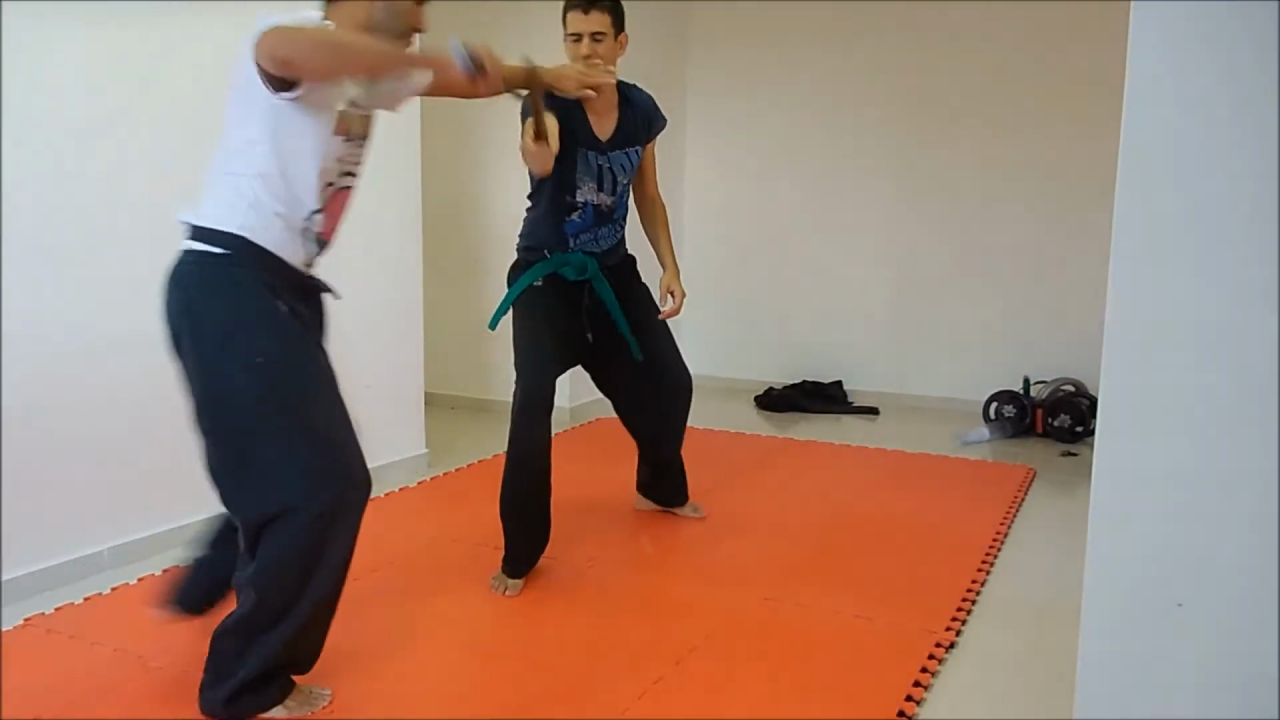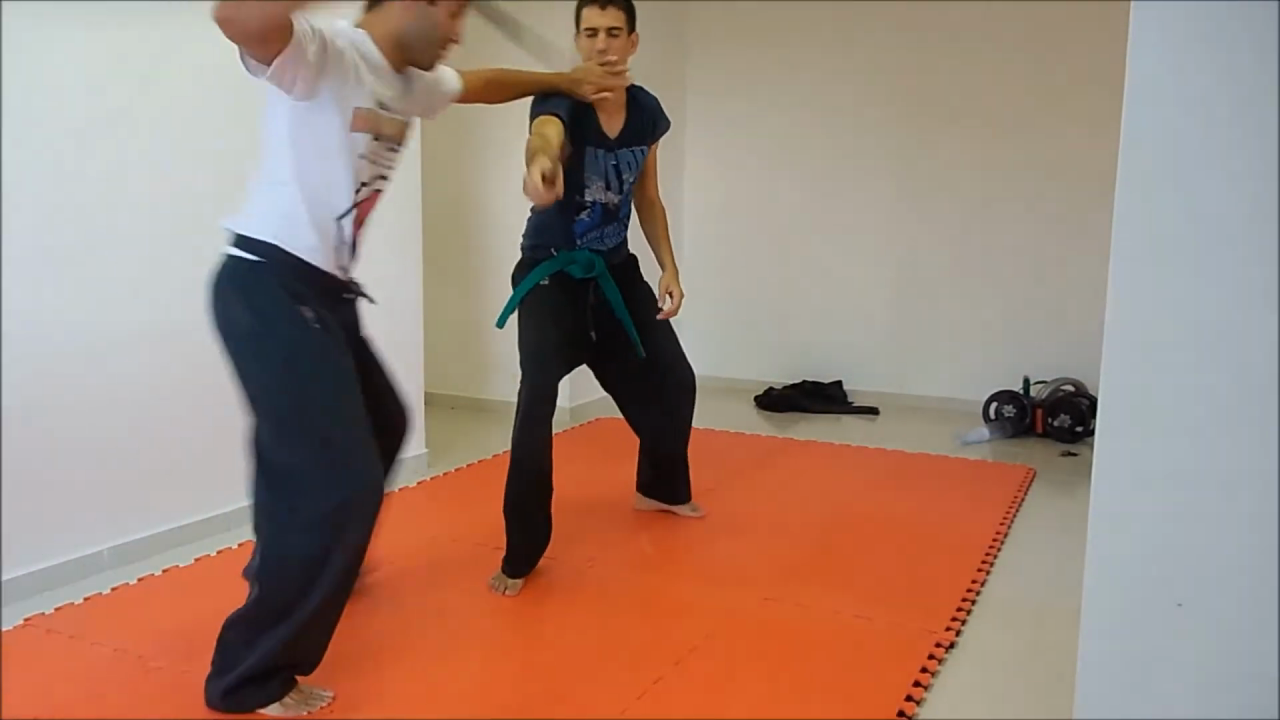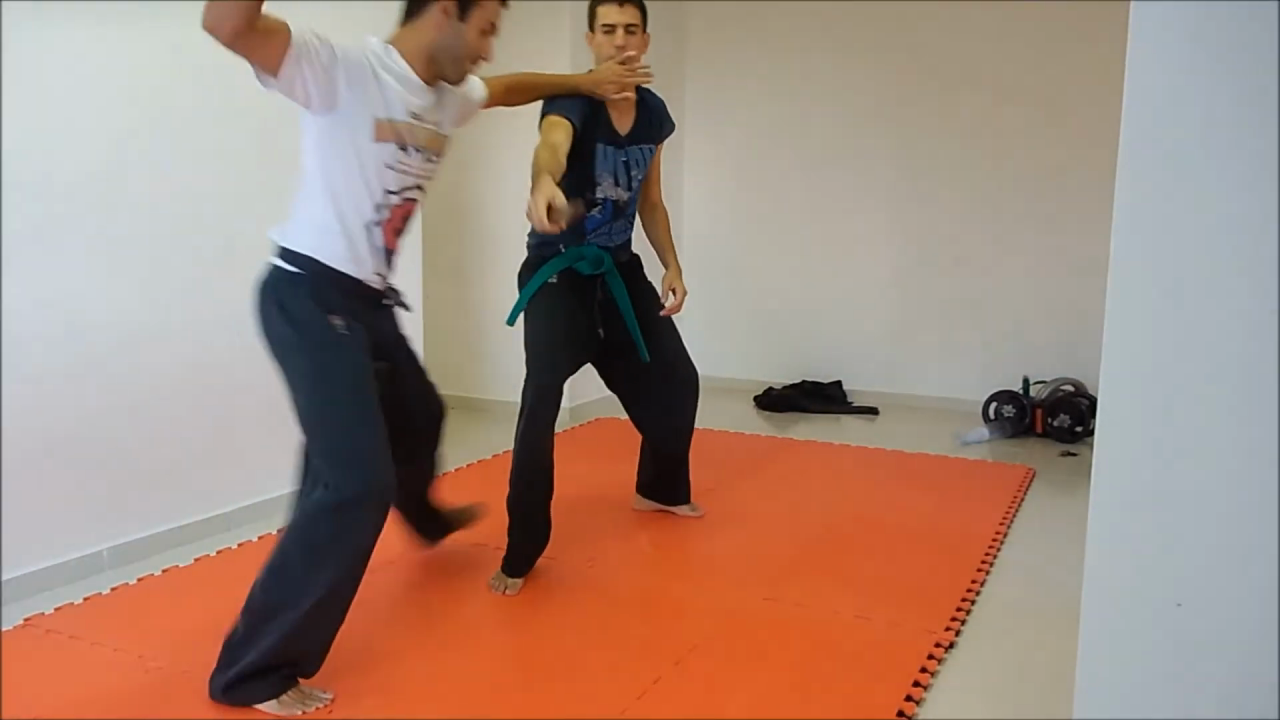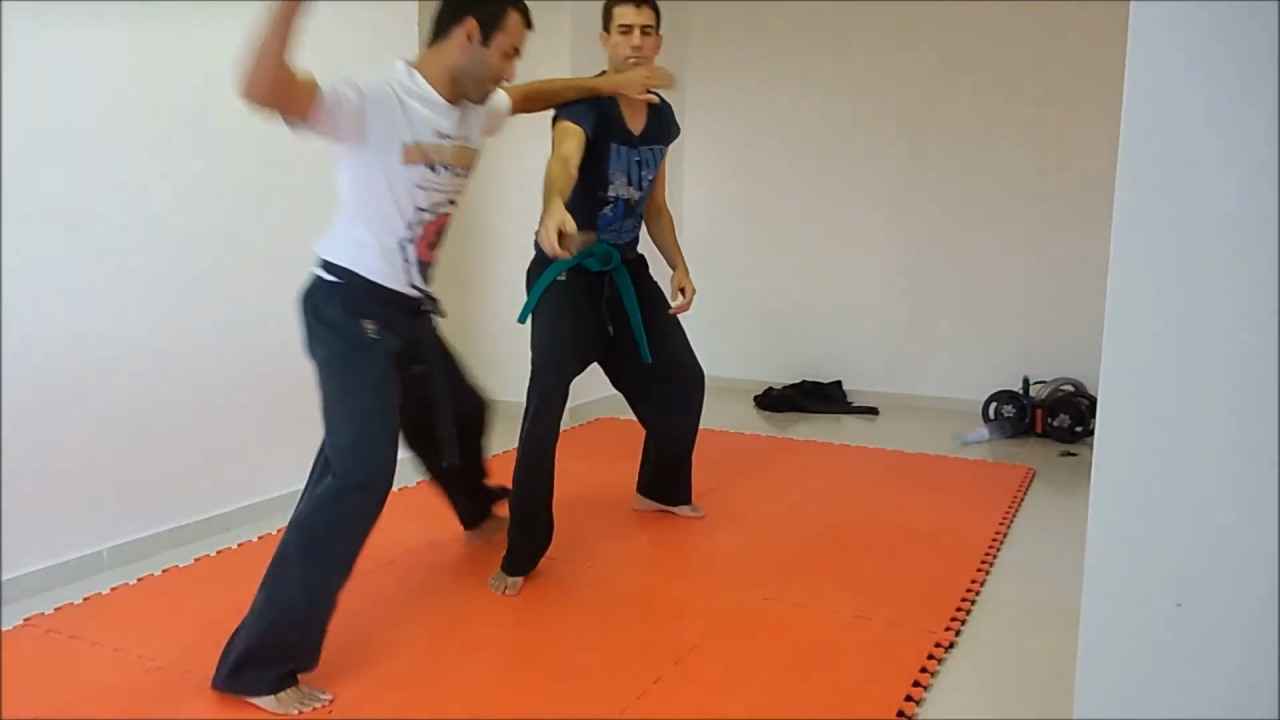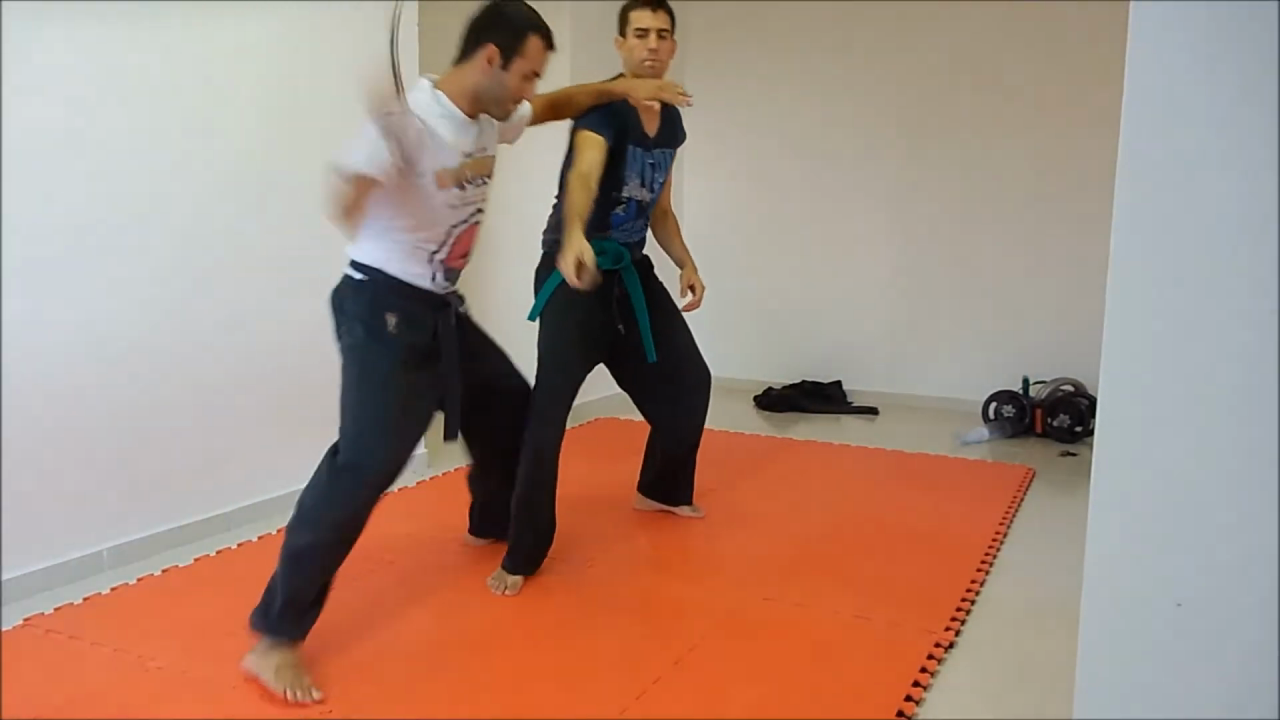
dt=0.1s
person 1, frame 1
left shoulder: (360, 66)
left elbow: (450, 79)
left wrist: (541, 76)
right wrist: (474, 73)
left hip: (255, 291)
right hip: (233, 290)
left knee: (296, 477)
right knee: (323, 488)
left ankle: (207, 594)
person 1, frame 2
left shoulder: (412, 80)
left elbow: (483, 82)
left wrist: (565, 80)
left hip: (318, 294)
right hip: (273, 291)
left knee: (377, 427)
right knee: (338, 483)
left ankle: (303, 568)
person 1, frame 3
left shoulder: (443, 93)
right shoulder: (343, 68)
left elbow: (505, 88)
left wrist: (583, 82)
left hip: (361, 302)
right hip: (312, 297)
left knee: (414, 419)
right knee: (356, 478)
left ankle: (428, 521)
person 1, frame 4
left shoulder: (476, 108)
right shoulder: (376, 100)
left elbow: (532, 94)
right elbow: (265, 89)
left wrist: (607, 84)
left hip: (407, 312)
right hip: (353, 312)
left knee: (459, 417)
right knee: (358, 473)
left ankle: (481, 511)
person 1, frame 5
left shoulder: (493, 118)
right shoulder: (406, 124)
left elbow: (553, 105)
right elbow: (353, 211)
left wrist: (622, 88)
right wrist: (365, 188)
left hip: (437, 308)
right hip: (384, 306)
left knee: (507, 405)
right knee: (368, 456)
left ankle: (494, 519)
right ankle: (278, 633)
person 2, frame 1
left shoulder: (641, 110)
right shoulder: (551, 104)
left elbow: (647, 197)
right elbow: (544, 140)
left wrist: (669, 267)
right wrist: (538, 149)
left hip: (612, 271)
right hip: (545, 276)
left knee: (666, 383)
right knee: (532, 407)
left ankle: (660, 490)
right ankle: (520, 555)
person 2, frame 2
left shoulder: (647, 112)
right shoulder: (559, 100)
right elbow: (544, 141)
left wrist: (667, 266)
right wrist: (540, 171)
left hip: (613, 269)
right hip: (550, 273)
left knee: (669, 381)
right knee: (536, 405)
left ankle: (659, 488)
right ankle: (520, 555)
person 2, frame 3
left shoulder: (653, 113)
right shoulder: (572, 100)
right elbow: (552, 146)
left wrist: (670, 265)
right wrist: (544, 188)
left hip: (618, 268)
right hip: (557, 272)
left knee: (673, 381)
right knee: (541, 403)
left ankle: (659, 488)
right ankle: (521, 554)
person 2, frame 4
left shoulder: (662, 116)
right shoulder: (585, 102)
right elbow: (564, 161)
left wrist: (678, 264)
right wrist: (555, 213)
left hip: (623, 267)
right hip: (567, 269)
left knee: (679, 379)
right knee: (546, 401)
left ankle: (660, 489)
right ankle: (520, 555)
person 2, frame 5
left shoulder: (669, 120)
right shoulder: (604, 106)
right elbow: (583, 174)
left wrist: (686, 263)
right wrist: (574, 240)
left hip: (630, 268)
right hip: (577, 270)
left knee: (685, 380)
right knee: (551, 402)
left ankle: (661, 488)
right ankle: (522, 554)
